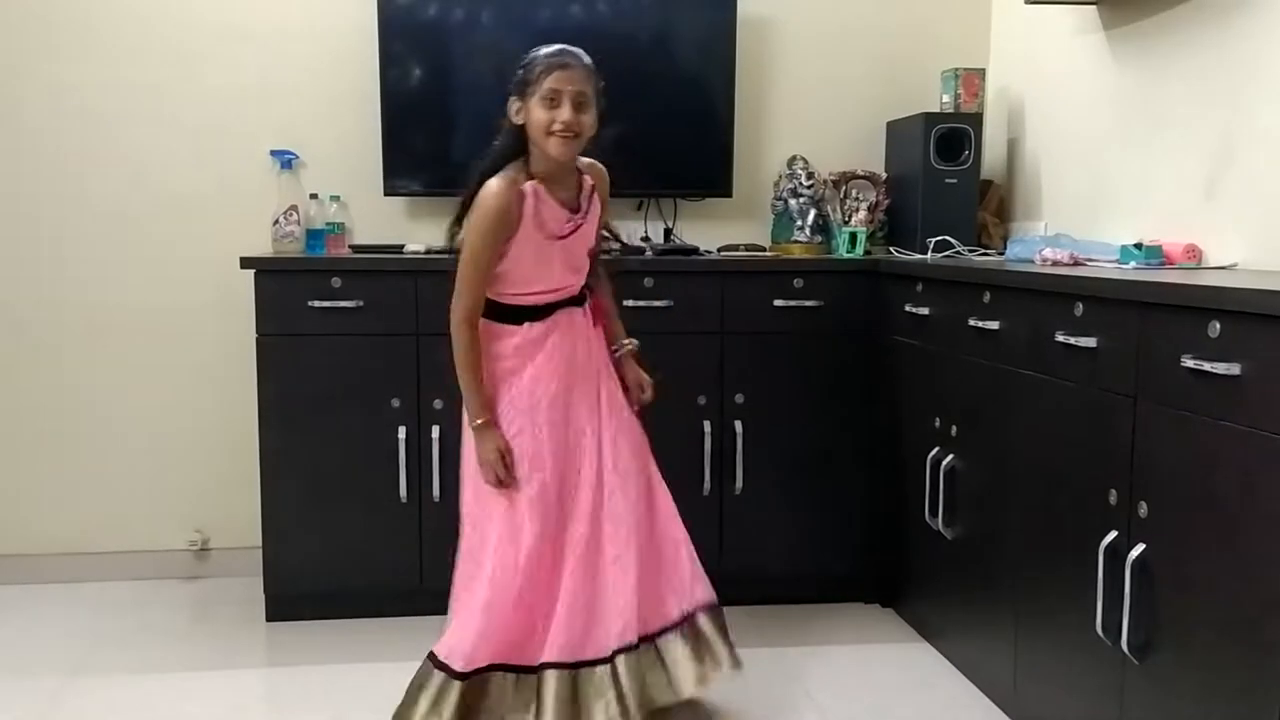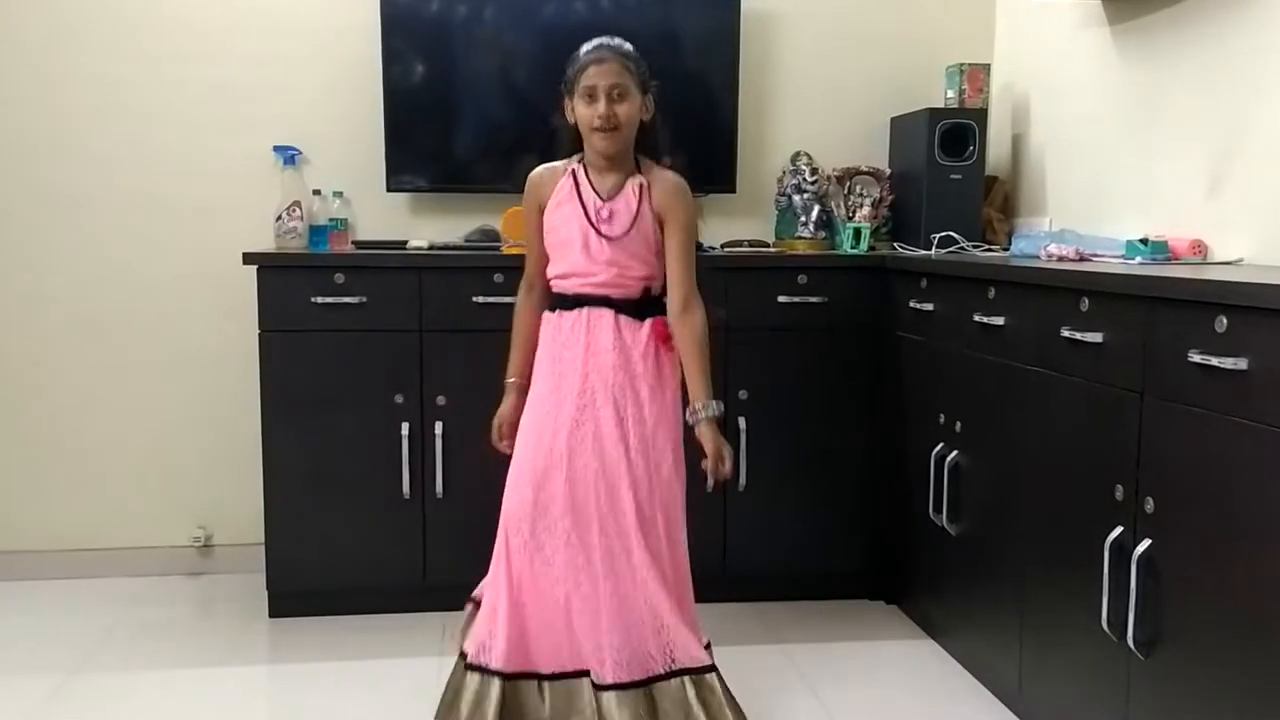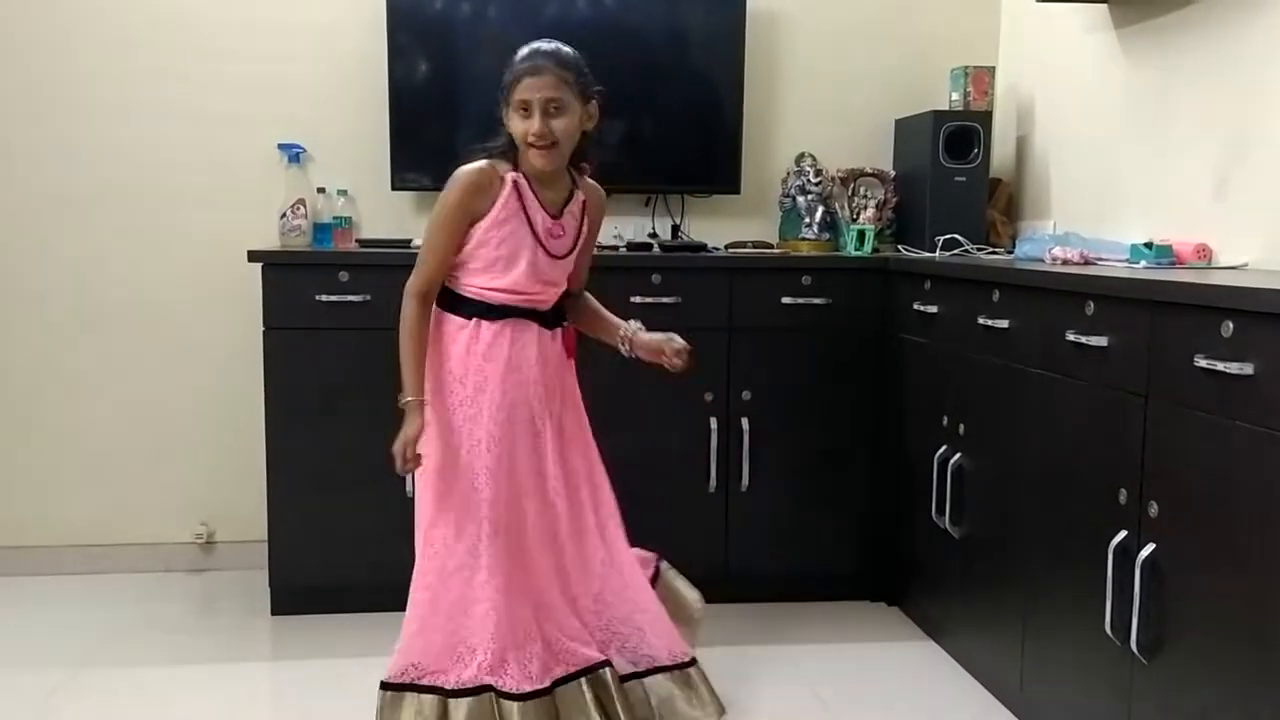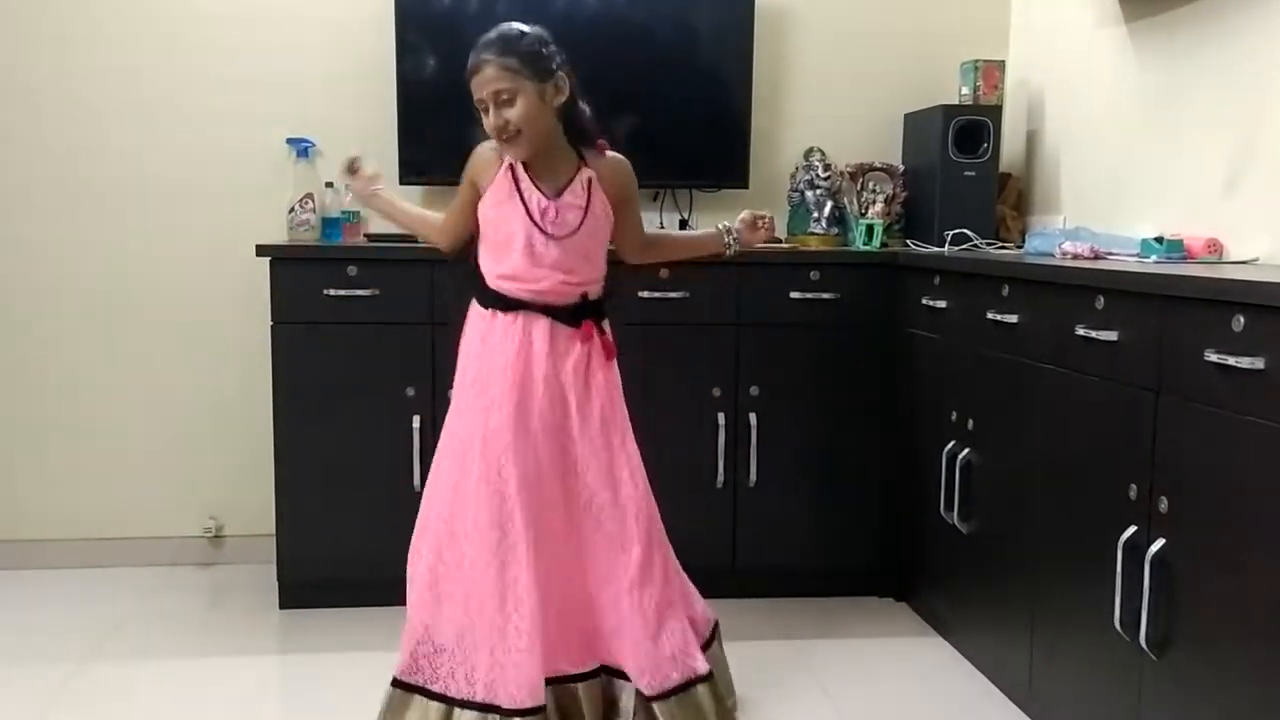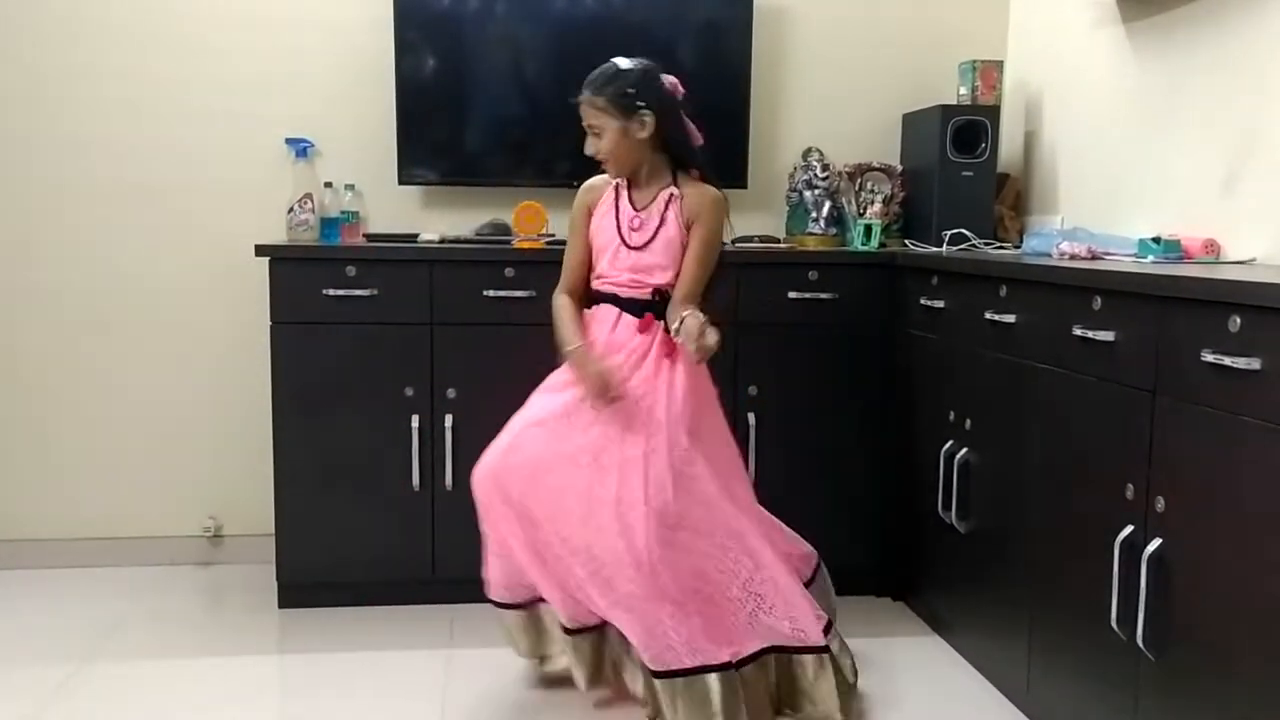
dt=1s
person 1, frame 1
left shoulder: (593, 180)
right shoulder: (498, 199)
right elbow: (463, 319)
left wrist: (623, 352)
right wrist: (482, 424)
left hip: (582, 360)
right hip: (514, 374)
left knee: (619, 506)
right knee: (521, 529)
person 1, frame 2
left shoulder: (667, 191)
right shoulder: (546, 182)
left elbow: (683, 307)
right elbow: (534, 290)
left wrist: (703, 414)
right wrist: (515, 389)
left hip: (638, 370)
right hip: (563, 367)
left knee: (639, 528)
right knee: (542, 521)
person 1, frame 3
left shoulder: (591, 199)
right shoulder: (475, 184)
right elbow: (420, 293)
left wrist: (635, 338)
right wrist: (415, 406)
left hip: (545, 374)
right hip: (469, 374)
left knee: (572, 529)
right knee: (474, 541)
person 1, frame 4
left shoulder: (610, 172)
right shoulder: (487, 164)
left elbow: (636, 245)
right elbow: (450, 234)
left wrist: (726, 237)
right wrist: (376, 198)
left hip: (578, 361)
right hip: (499, 359)
left knee: (610, 515)
right knee: (486, 518)
person 1, frame 5
left shoulder: (703, 200)
right shoulder: (593, 194)
left elbow: (685, 297)
right elbow: (566, 291)
left wrist: (692, 322)
right wrist: (581, 353)
left hip: (664, 364)
right hip: (593, 356)
left knee: (683, 506)
right knee: (509, 474)
